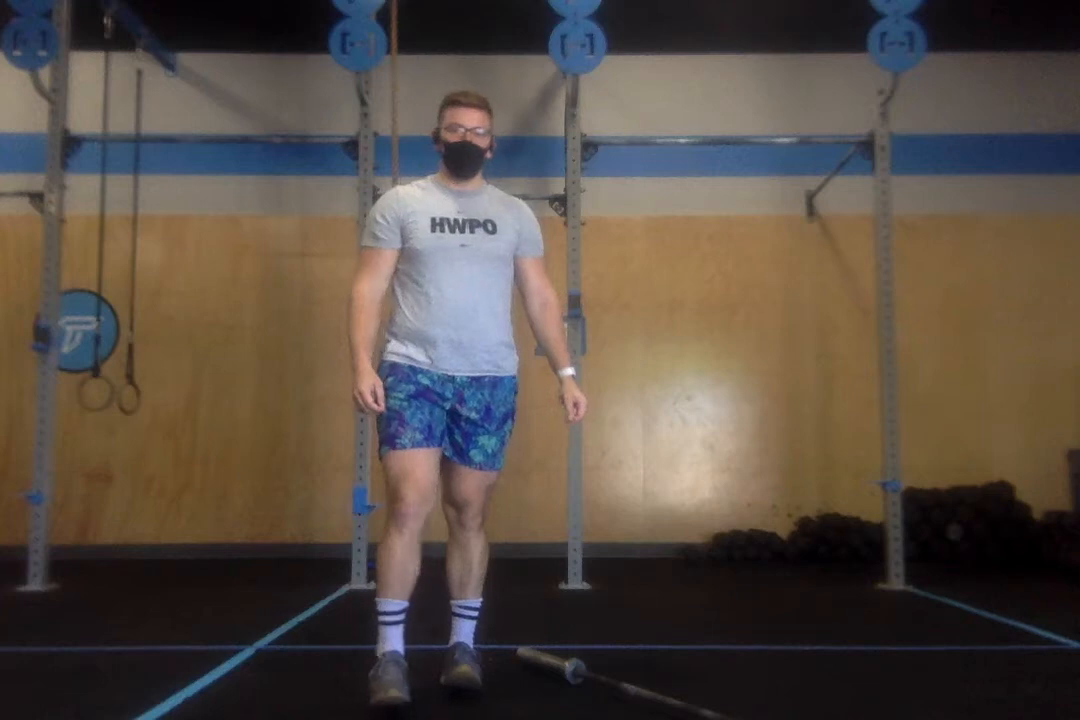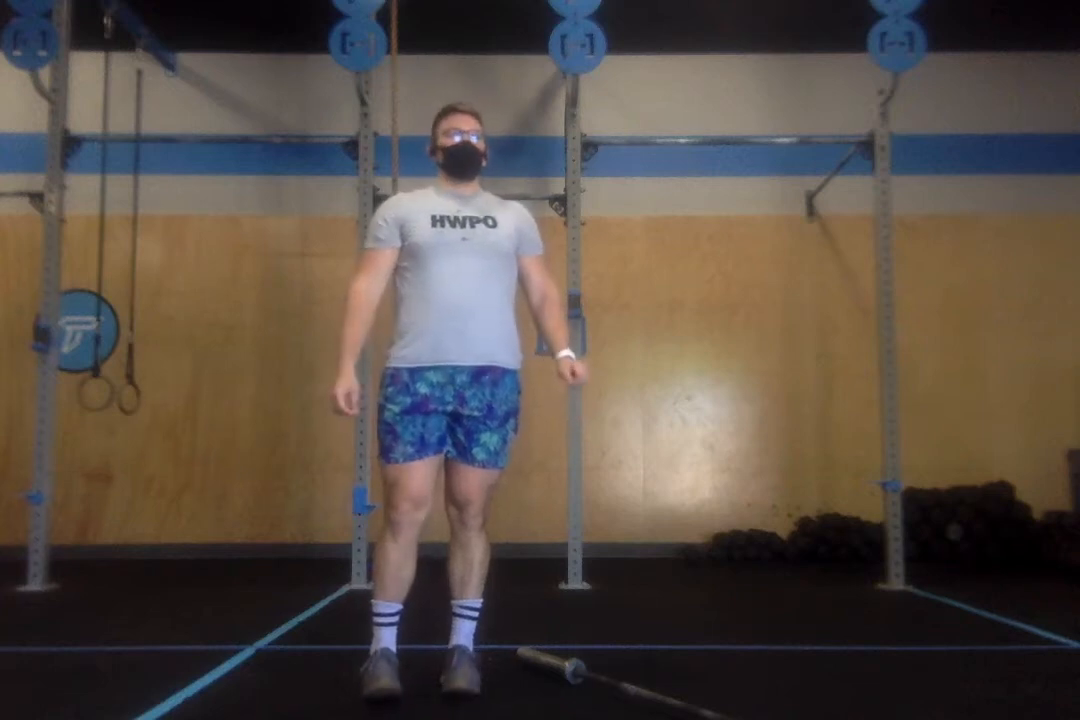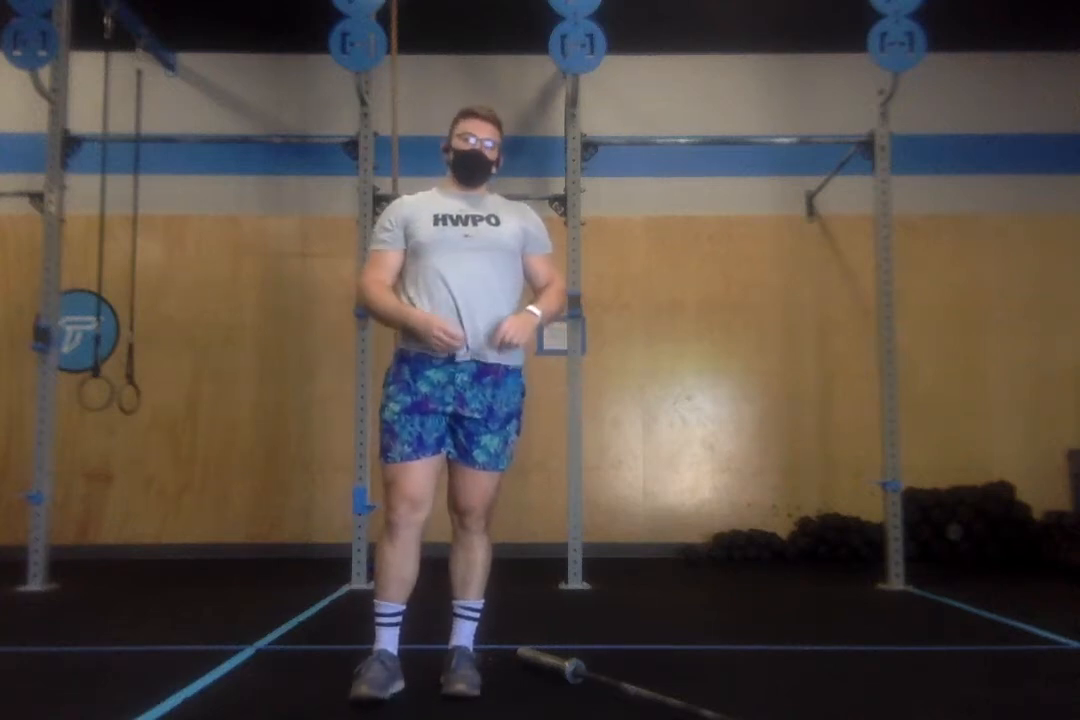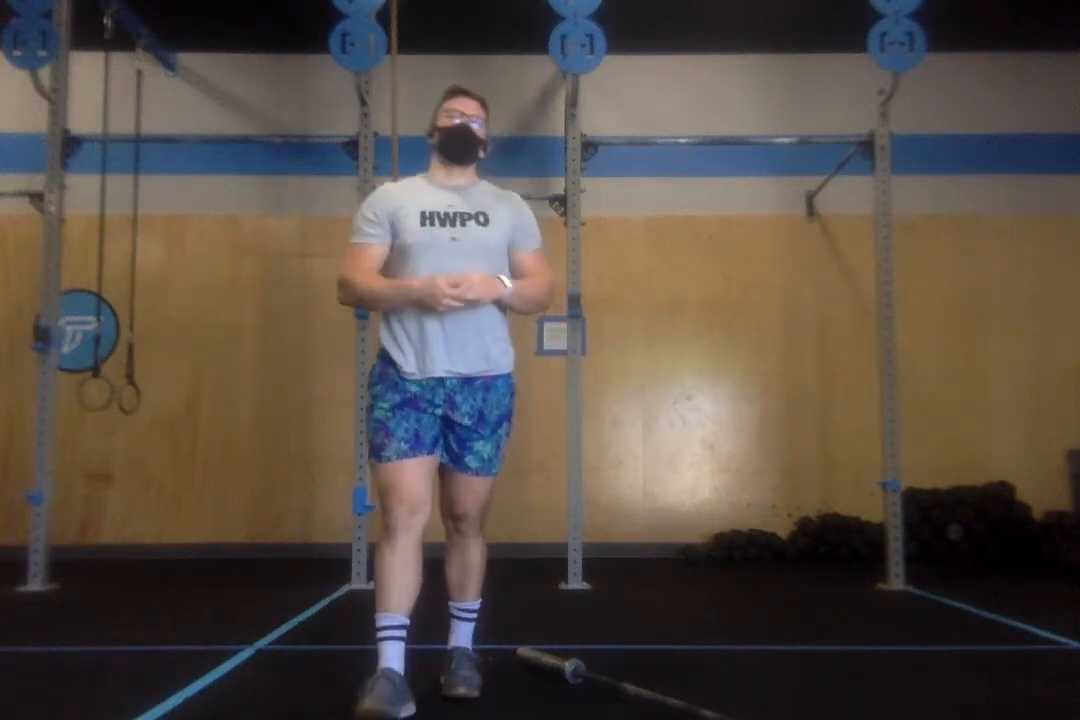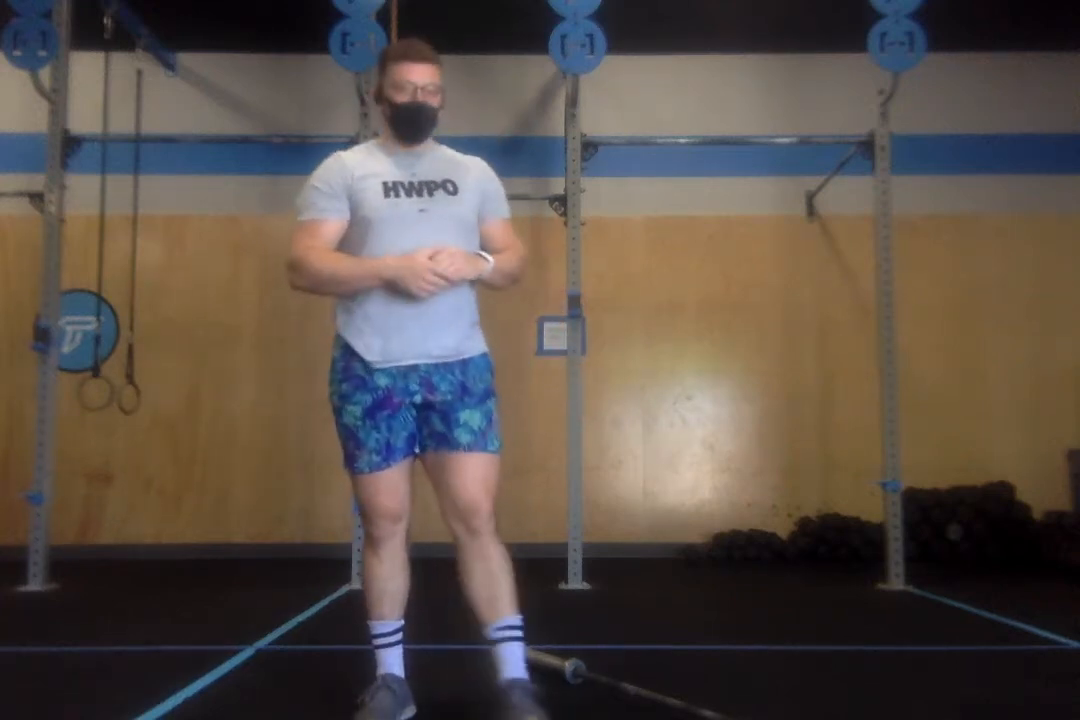
dt=1s
person 1, frame 1
left shoulder: (515, 214)
right shoulder: (399, 203)
left elbow: (540, 298)
right elbow: (367, 288)
left wrist: (565, 373)
right wrist: (363, 364)
left hip: (490, 382)
right hip: (413, 374)
left knee: (469, 514)
right knee: (409, 506)
left ankle: (461, 643)
right ankle: (390, 653)
person 1, frame 2
left shoulder: (515, 217)
right shoulder: (400, 209)
left elbow: (542, 291)
right elbow: (367, 287)
left wrist: (564, 350)
right wrist: (346, 366)
left hip: (492, 379)
right hip: (415, 376)
left knee: (470, 514)
right knee: (405, 511)
left ankle: (462, 647)
right ankle: (383, 650)
person 1, frame 3
left shoulder: (521, 218)
right shoulder: (405, 210)
left elbow: (553, 285)
right elbow: (371, 287)
left wrist: (531, 314)
right wrist: (417, 319)
left hip: (495, 377)
right hip: (419, 372)
left knee: (473, 516)
right knee: (405, 510)
left ankle: (462, 648)
right ankle: (384, 653)
person 1, frame 4
left shoulder: (510, 207)
right shoulder: (389, 199)
left elbow: (541, 291)
right elbow: (350, 285)
left wrist: (497, 287)
right wrist: (418, 289)
left hip: (484, 383)
right hip: (404, 379)
left knee: (466, 520)
right knee: (403, 516)
left ankle: (461, 648)
person 1, frame 5
left shoulder: (474, 173)
right shoulder: (342, 171)
left elbow: (515, 260)
right elbow: (304, 267)
left wrist: (478, 263)
right wrist: (390, 267)
left hip: (461, 367)
right hip: (370, 372)
left knee: (475, 518)
right knee: (384, 523)
